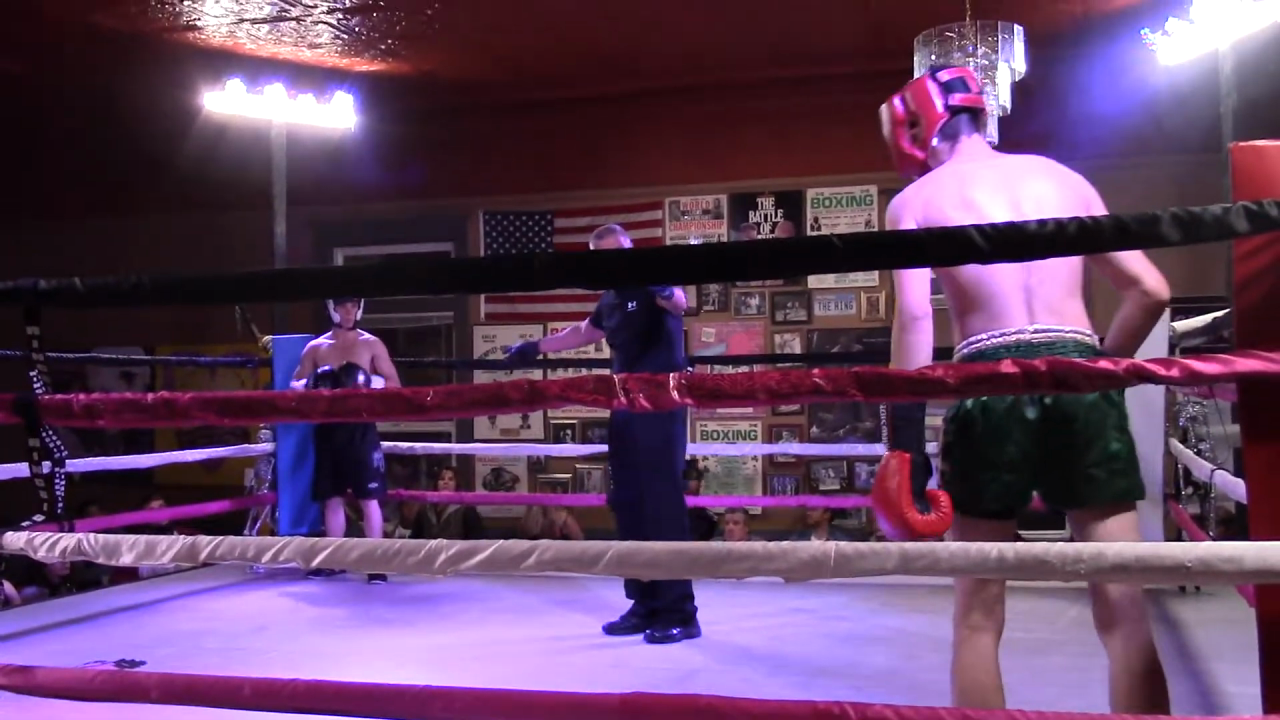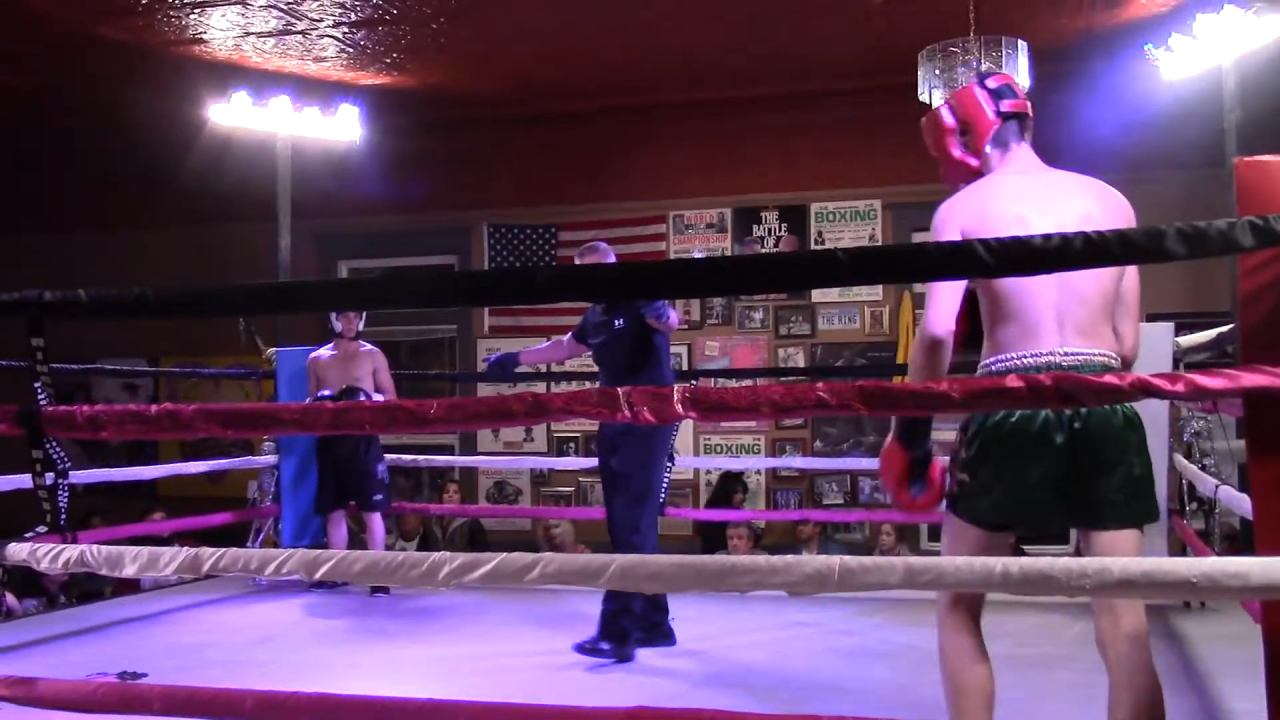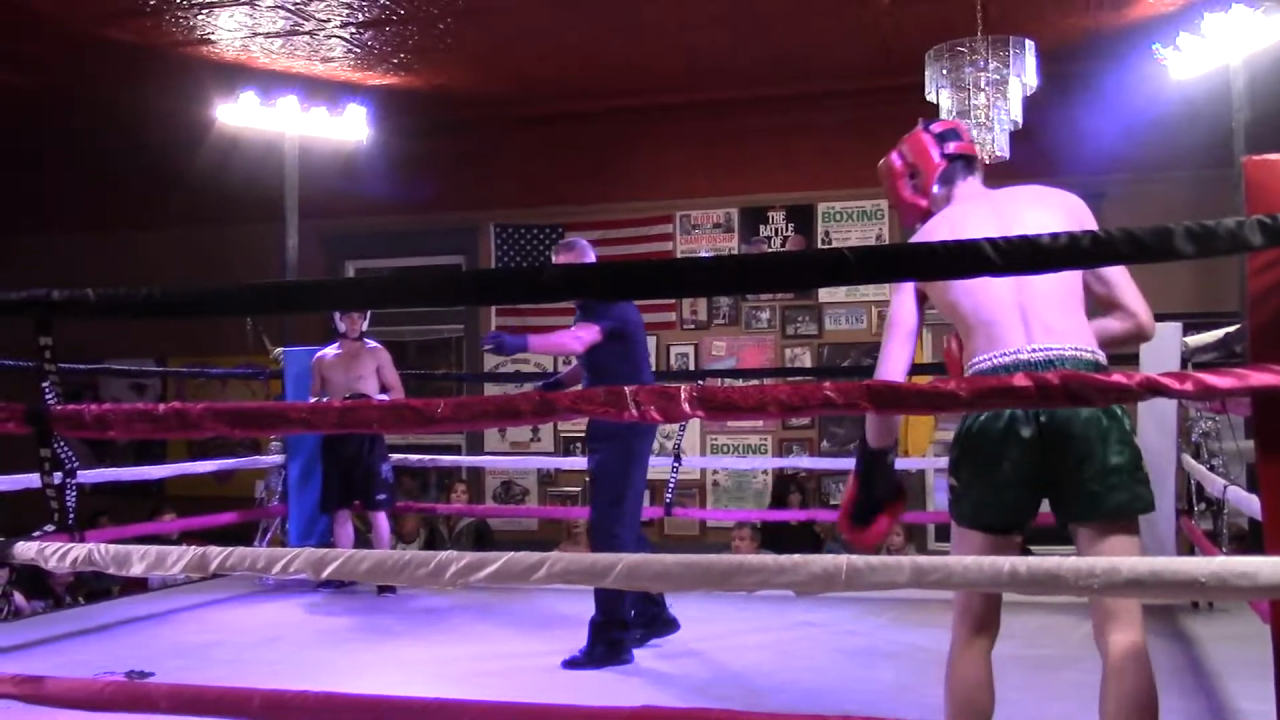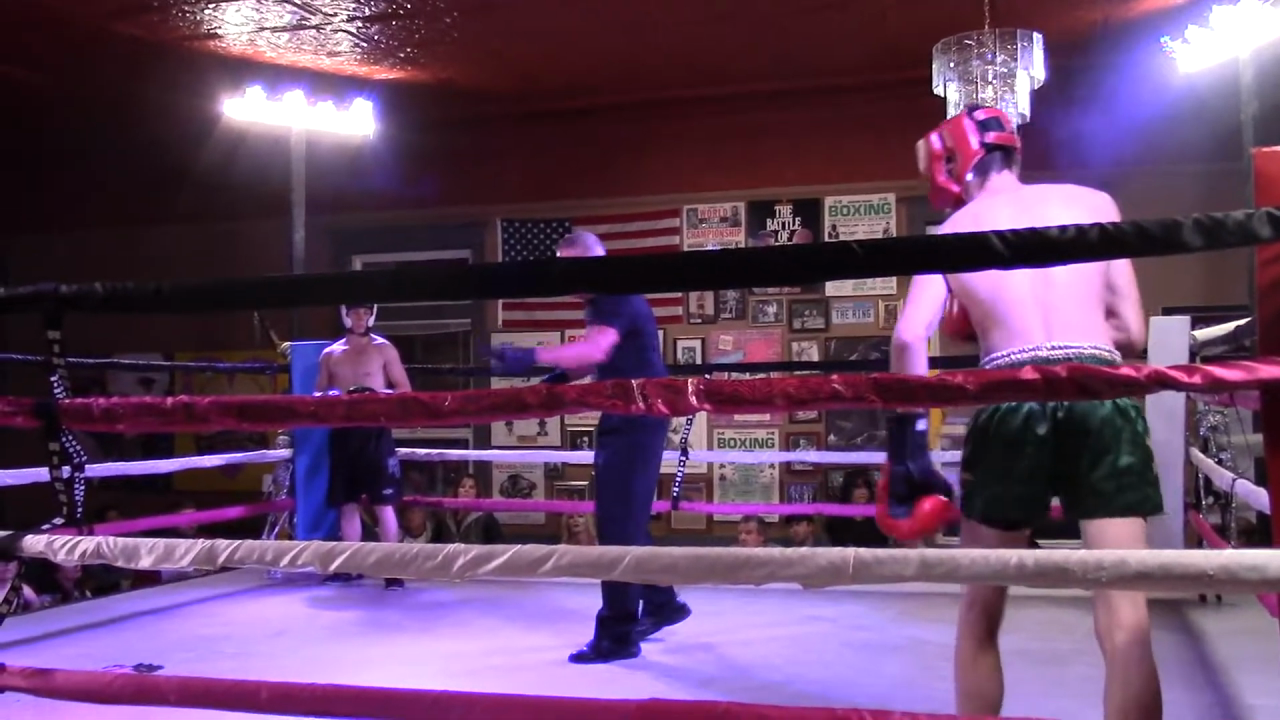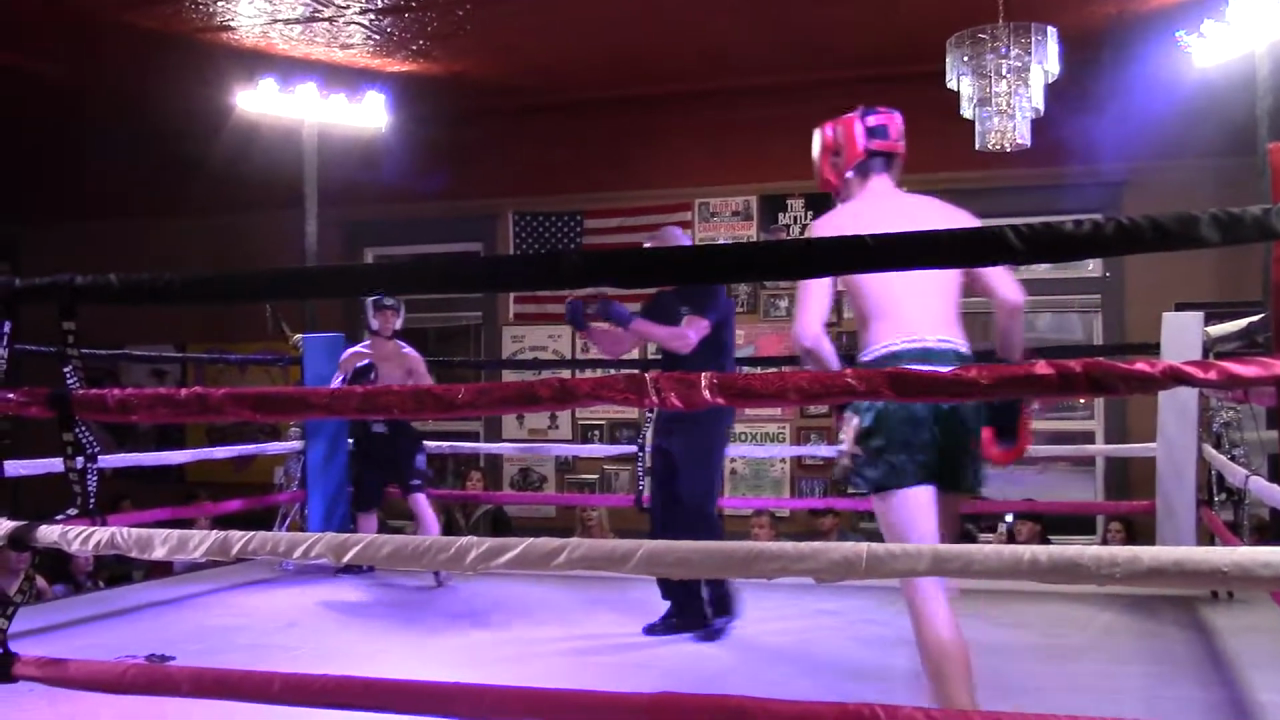
dt=0.5s
person 1, frame 1
left shoulder: (915, 199)
right shoulder: (1065, 180)
left elbow: (914, 315)
right elbow: (1151, 289)
left wrist: (904, 439)
left hip: (991, 391)
right hip: (1082, 386)
left knee: (977, 620)
right knee: (1124, 617)
person 1, frame 2
left shoulder: (962, 210)
right shoulder: (1111, 203)
left elbow: (937, 331)
right elbow: (1124, 347)
left wrist: (913, 428)
left hip: (1014, 412)
right hip: (1105, 410)
left knee: (958, 611)
right knee: (1126, 633)
person 1, frame 3
left shoulder: (924, 247)
right shoulder: (1064, 204)
left elbow: (890, 380)
right elbow: (1139, 320)
left wrist: (875, 469)
left hip: (995, 411)
right hip: (1084, 401)
left knee: (974, 626)
right knee: (1121, 628)
person 1, frame 4
left shoulder: (950, 233)
right shoulder: (1094, 205)
left elbow: (909, 338)
right elbow: (1131, 331)
left wrist: (906, 441)
left hip: (1009, 408)
right hip: (1100, 401)
left knee: (981, 613)
right knee: (1125, 626)
person 1, frame 5
left shoulder: (833, 225)
right shoulder: (952, 216)
left elbow: (807, 335)
right elbow: (1010, 299)
left knee: (924, 584)
right knee: (938, 571)
right ankle: (958, 709)
person 2, frame 1
left shoulder: (651, 286)
right shoulder: (609, 299)
left elbow: (679, 302)
right elbow: (583, 333)
left wrist: (665, 292)
right wrist: (536, 347)
left hip: (660, 408)
right hip: (625, 409)
left knee: (663, 507)
right knee: (628, 508)
left ankle: (680, 614)
right ankle: (647, 606)
person 2, frame 2
left shoulder: (641, 302)
right shoulder: (594, 317)
left elbow: (669, 321)
right elbow: (563, 347)
left wrist: (662, 315)
right wrist: (516, 359)
left hip: (648, 424)
right hip: (613, 425)
left knee: (631, 522)
right knee: (628, 523)
left ankle: (617, 633)
right ankle: (653, 622)
person 2, frame 3
left shoulder: (610, 305)
right shoulder: (588, 310)
left elbow: (574, 341)
left wrist: (520, 342)
right wrist: (558, 384)
left hip: (627, 424)
right hip: (608, 424)
left knee: (609, 528)
right knee: (622, 524)
left ankle: (611, 640)
right ankle: (652, 614)
person 2, frame 4
left shoulder: (618, 300)
right shoulder: (600, 303)
left elbow: (593, 351)
left wrist: (531, 356)
right wrist: (562, 374)
left hip: (641, 420)
right hip: (620, 420)
left knee: (617, 522)
right knee: (624, 519)
left ankle: (617, 634)
right ankle: (661, 602)
person 2, frame 5
left shoulder: (710, 293)
right shoulder: (661, 302)
left elbow: (685, 340)
right elbow: (619, 346)
left wrist: (628, 320)
right wrist: (586, 327)
left hip: (705, 413)
right hip: (670, 414)
left knee: (696, 507)
right knee: (665, 511)
left ankle: (720, 603)
right ankle: (685, 608)
person 3, frame 1
left shoulder: (372, 344)
right shoulder: (315, 348)
left elbow: (395, 385)
right elbow: (294, 386)
left wrist: (367, 380)
right wrist: (311, 384)
left hip: (360, 427)
right hip: (328, 428)
left knee: (369, 498)
right knee: (332, 498)
person 3, frame 2
left shoulder: (372, 355)
right shoulder: (317, 359)
left elbow: (391, 397)
right elbow: (309, 399)
left wrist: (368, 398)
right wrist: (316, 403)
left hip: (362, 439)
right hip: (330, 440)
left knee: (371, 510)
right knee: (334, 510)
person 3, frame 3
left shoulder: (376, 353)
right shoulder: (322, 359)
left elbow: (398, 393)
right elbow: (313, 397)
left wrist: (372, 400)
right wrist: (320, 405)
left hip: (367, 438)
right hip: (335, 439)
left knee: (377, 509)
right knee: (339, 510)
person 3, frame 4
left shoulder: (384, 349)
right shoulder: (329, 355)
left elbow: (405, 390)
right elbow: (318, 394)
left wrist: (376, 396)
left hip: (374, 433)
right hip: (343, 434)
left knee: (383, 505)
right knee: (347, 505)
person 3, frame 5
left shoulder: (409, 357)
right shoulder: (352, 357)
right wrist: (350, 380)
left hip: (400, 435)
right hip: (368, 438)
left knee: (417, 498)
right knee: (365, 505)
